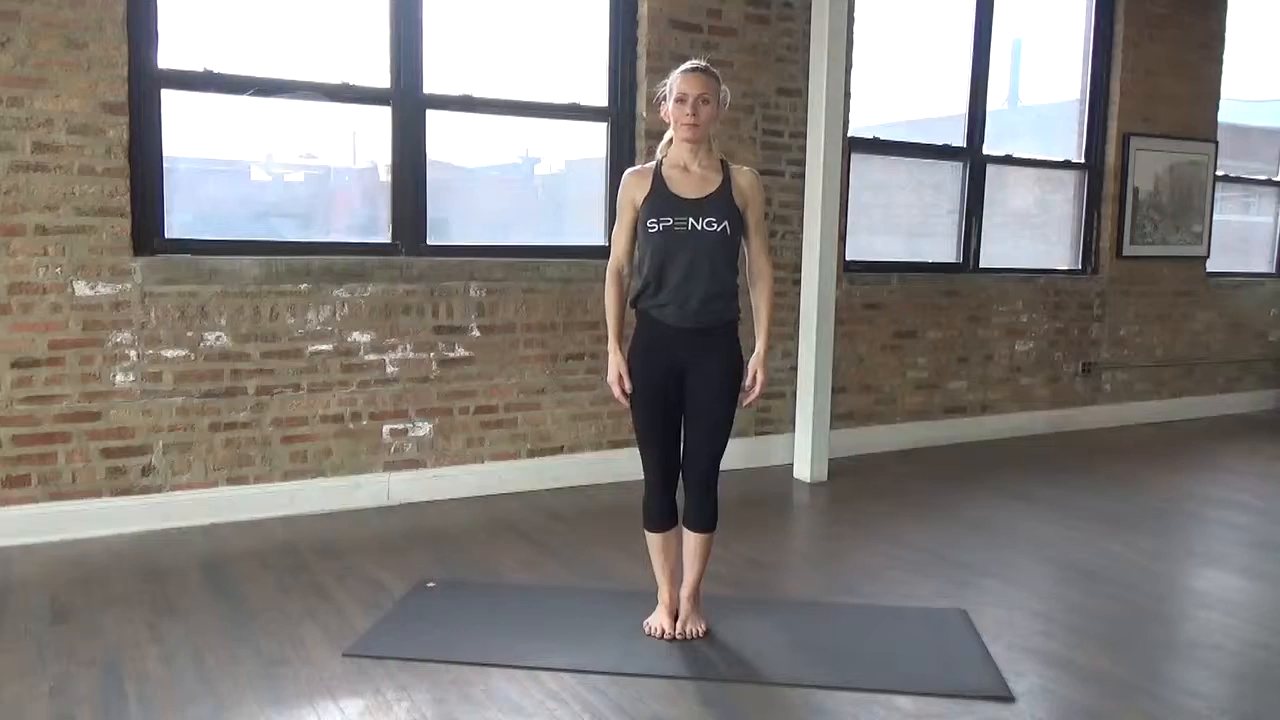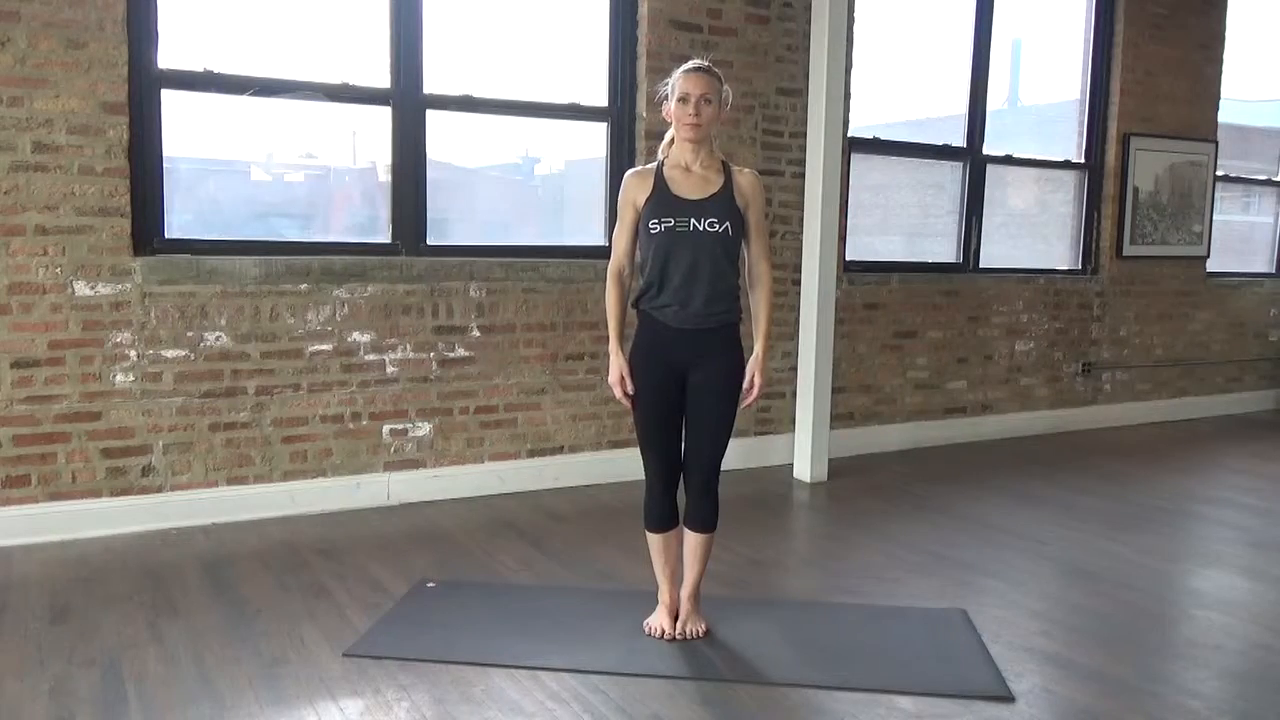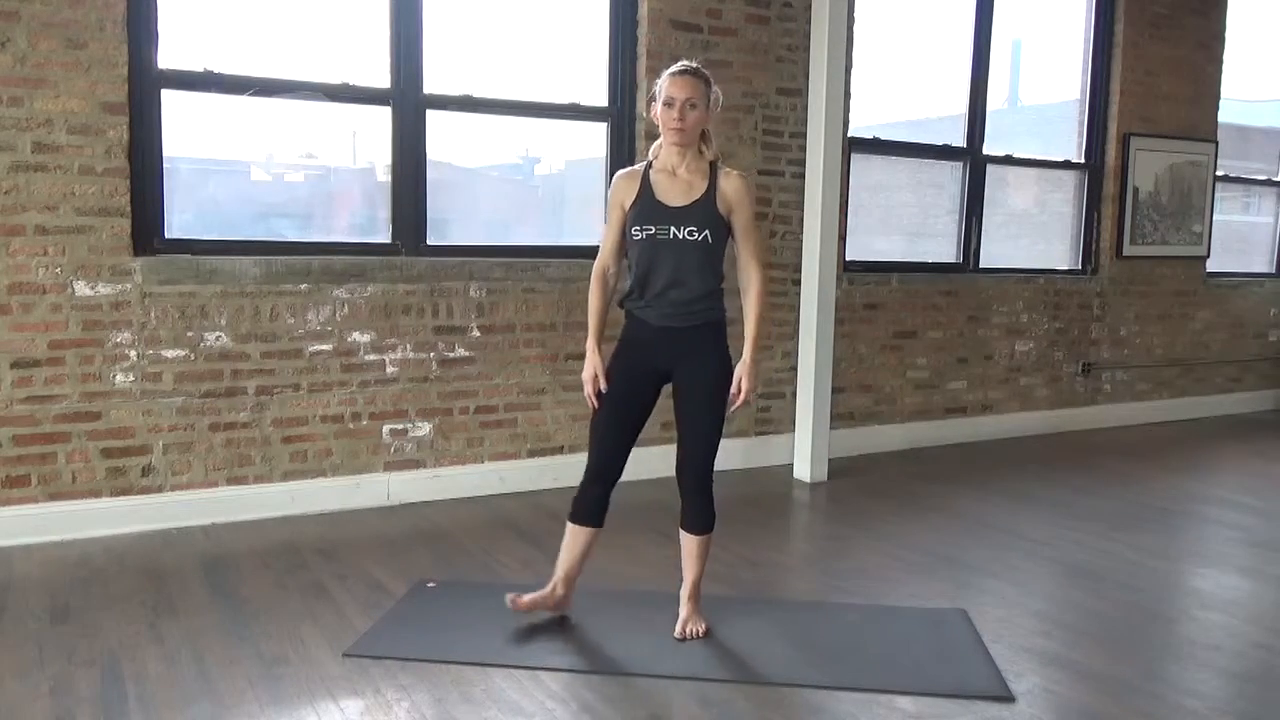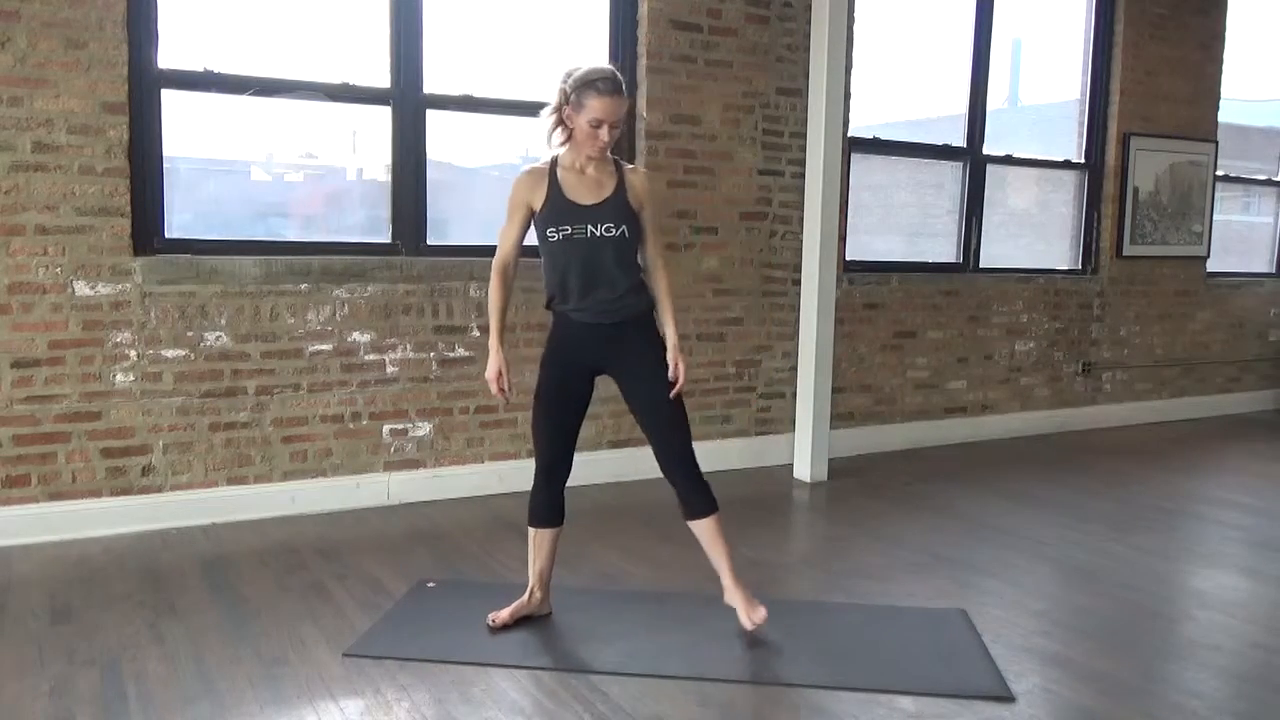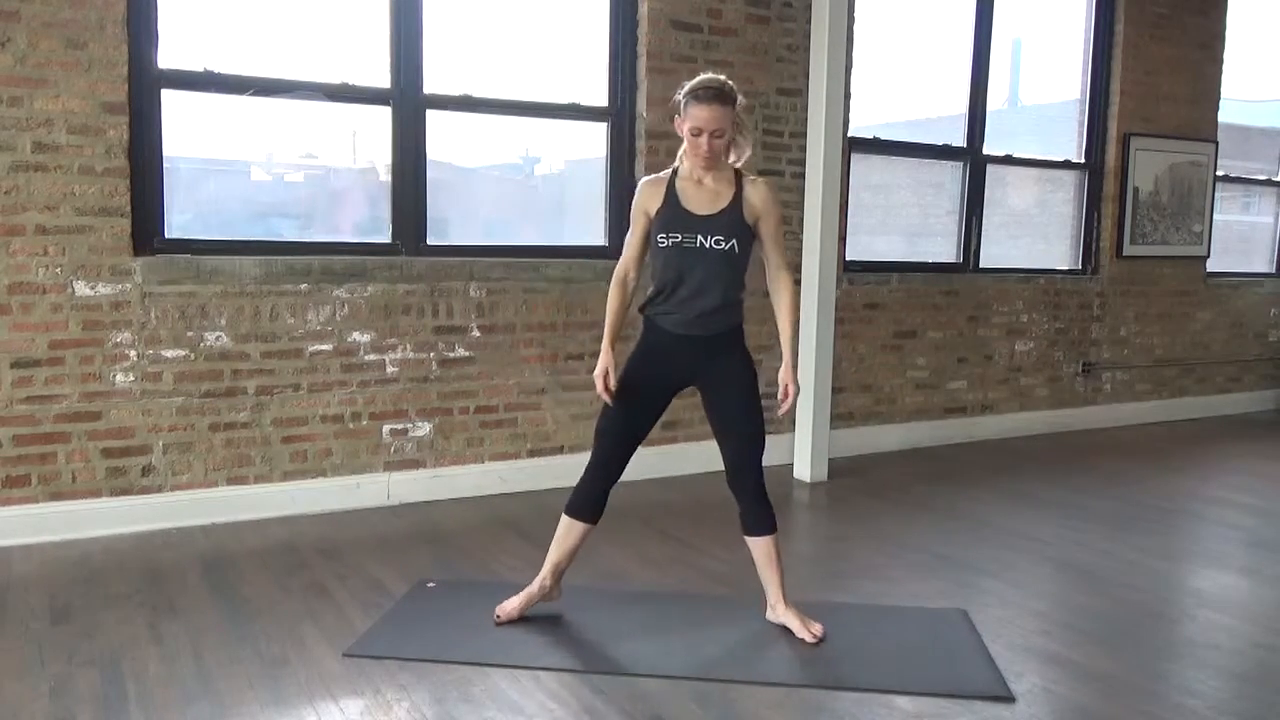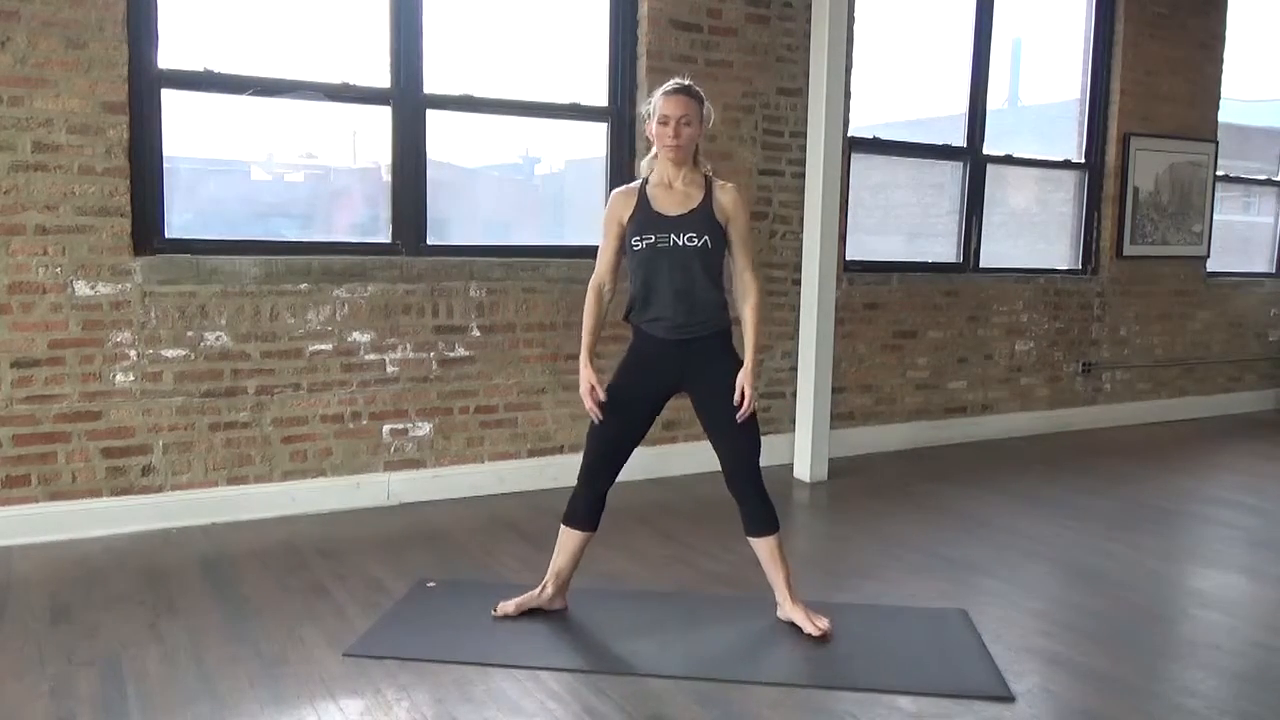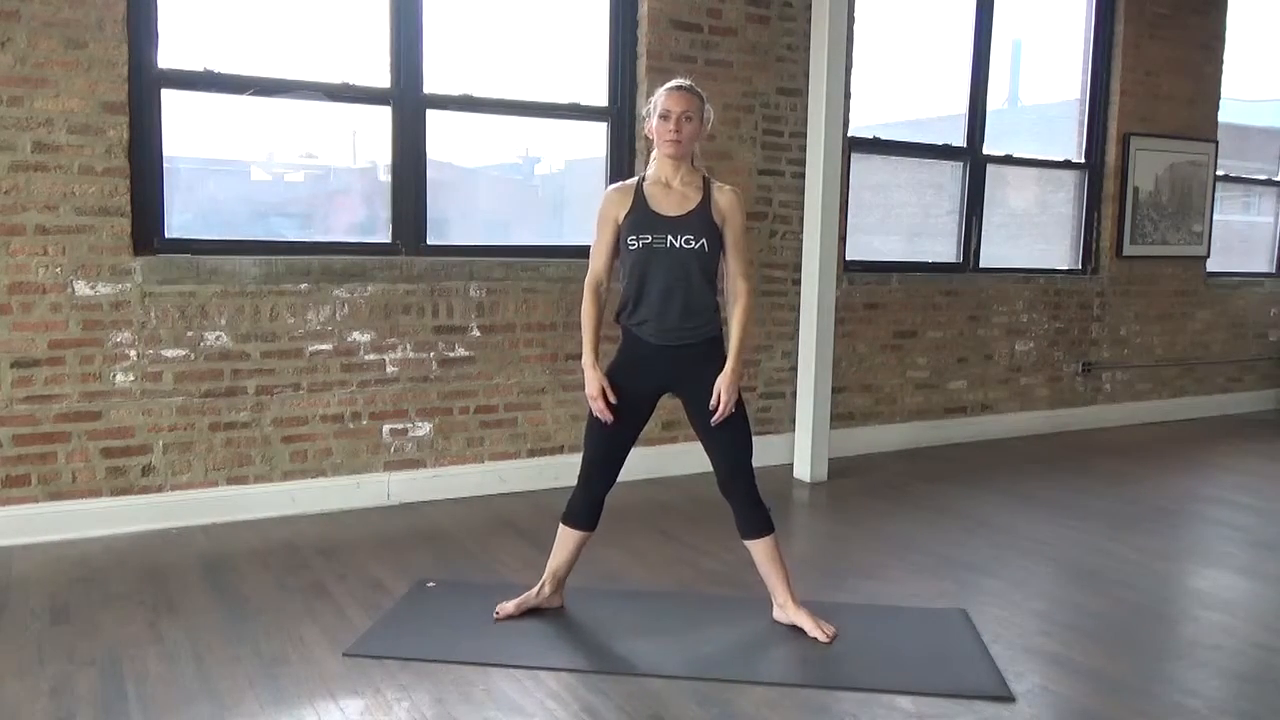
dt=0.7s
person 1, frame 1
left shoulder: (742, 183)
right shoulder: (638, 182)
left elbow: (759, 268)
right elbow: (618, 268)
left wrist: (761, 346)
right wrist: (614, 348)
left hip: (715, 346)
right hip: (654, 343)
left knee: (701, 475)
right knee: (659, 475)
left ankle: (690, 598)
right ankle: (665, 598)
person 1, frame 2
left shoulder: (743, 184)
right shoulder: (640, 182)
left elbow: (759, 270)
right elbow: (619, 270)
left wrist: (760, 349)
right wrist: (615, 350)
left hip: (718, 347)
right hip: (656, 344)
left knee: (702, 477)
right knee: (661, 476)
left ankle: (691, 599)
right ankle: (665, 599)
person 1, frame 3
left shoulder: (729, 186)
right shoulder: (627, 184)
left elbow: (751, 273)
right elbow: (604, 269)
left wrist: (748, 355)
right wrist: (591, 348)
left hip: (702, 346)
right hip: (640, 340)
left knee: (695, 477)
right knee: (600, 468)
left ankle: (689, 599)
right ankle: (560, 587)
person 1, frame 4
left shoulder: (635, 182)
right shoulder: (534, 183)
left elbow: (653, 262)
right elbow: (503, 266)
left wrist: (672, 339)
right wrist: (495, 346)
left hip: (634, 336)
right hip: (570, 339)
left knee: (680, 462)
right knee: (550, 468)
left ankle: (732, 586)
right ankle: (535, 594)
person 1, frame 5
left shoulder: (755, 195)
right shoulder: (652, 191)
left elbow: (778, 276)
right elbow: (626, 271)
left wrist: (787, 358)
right wrist: (606, 348)
left hip: (724, 351)
right hip: (660, 346)
left knee: (748, 478)
right knee: (603, 465)
left ankle: (778, 602)
right ankle: (545, 580)
person 1, frame 6
left shoulder: (725, 198)
right shoulder: (625, 201)
left elbow: (746, 283)
right elbow: (601, 284)
left wrist: (749, 363)
right wrist: (585, 361)
left hip: (711, 354)
right hip: (648, 353)
left knee: (746, 478)
right knee: (595, 472)
left ankle: (788, 601)
right ankle: (552, 589)
person 1, frame 7
left shoulder: (723, 200)
right shoulder: (620, 198)
left elbow: (739, 288)
right elbow: (595, 283)
left wrist: (732, 367)
right wrist: (589, 363)
left hip: (702, 358)
right hip: (637, 356)
left knee: (739, 482)
right knee: (593, 476)
left ankle: (785, 602)
right ankle: (548, 588)
